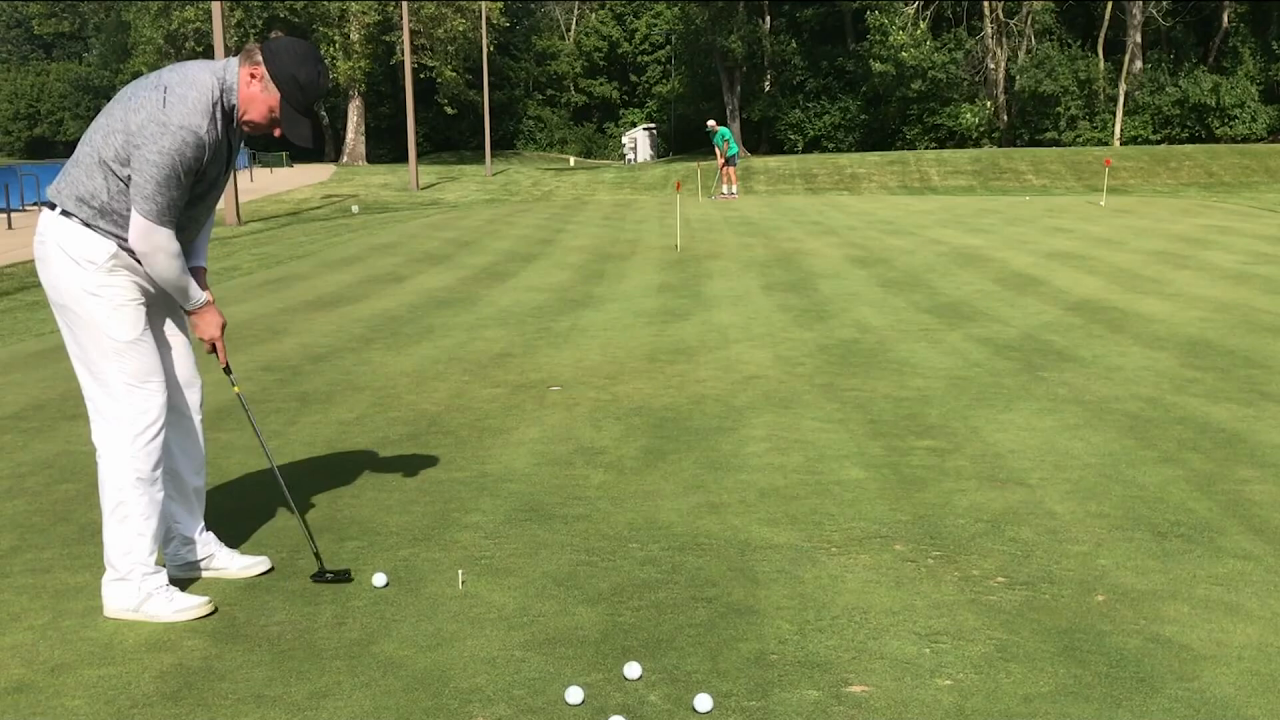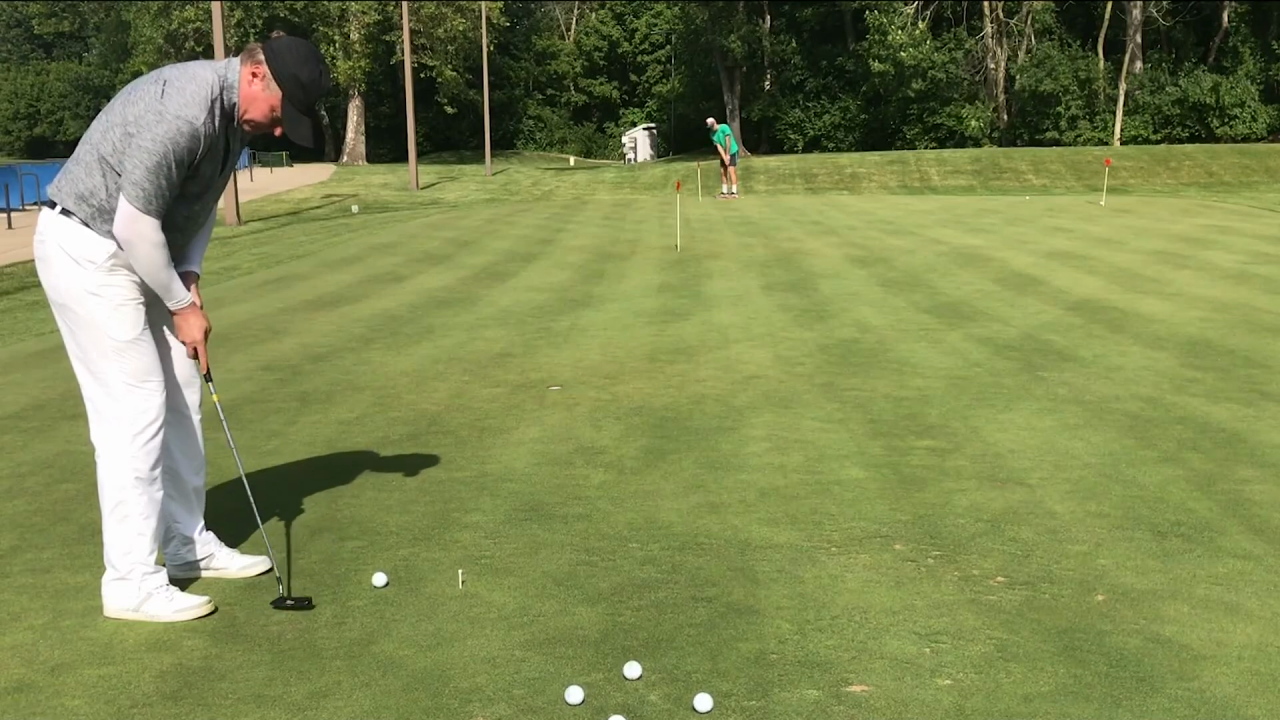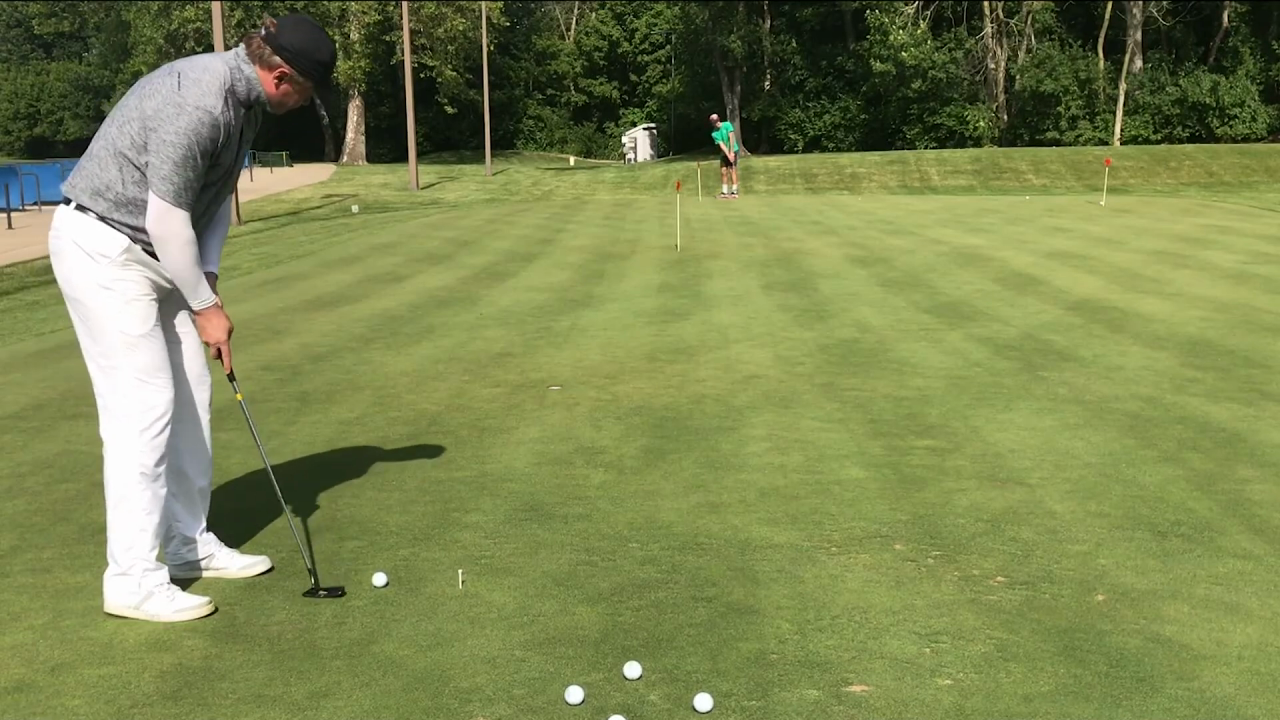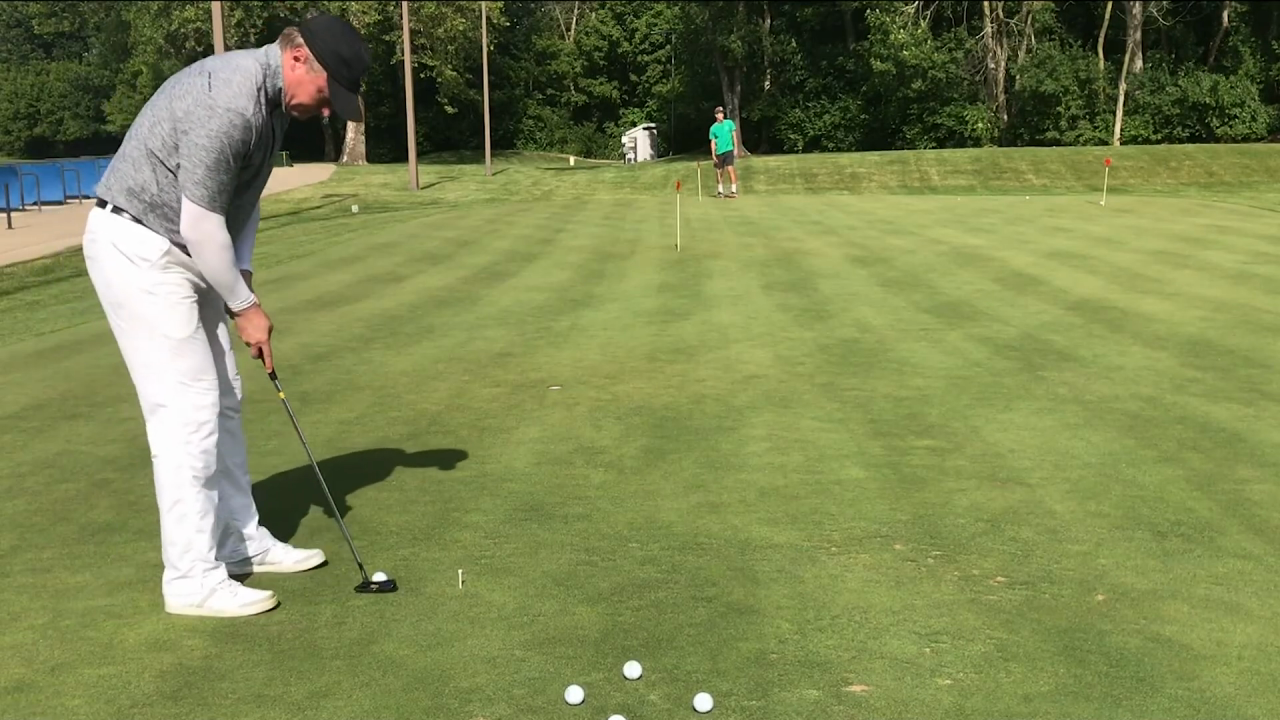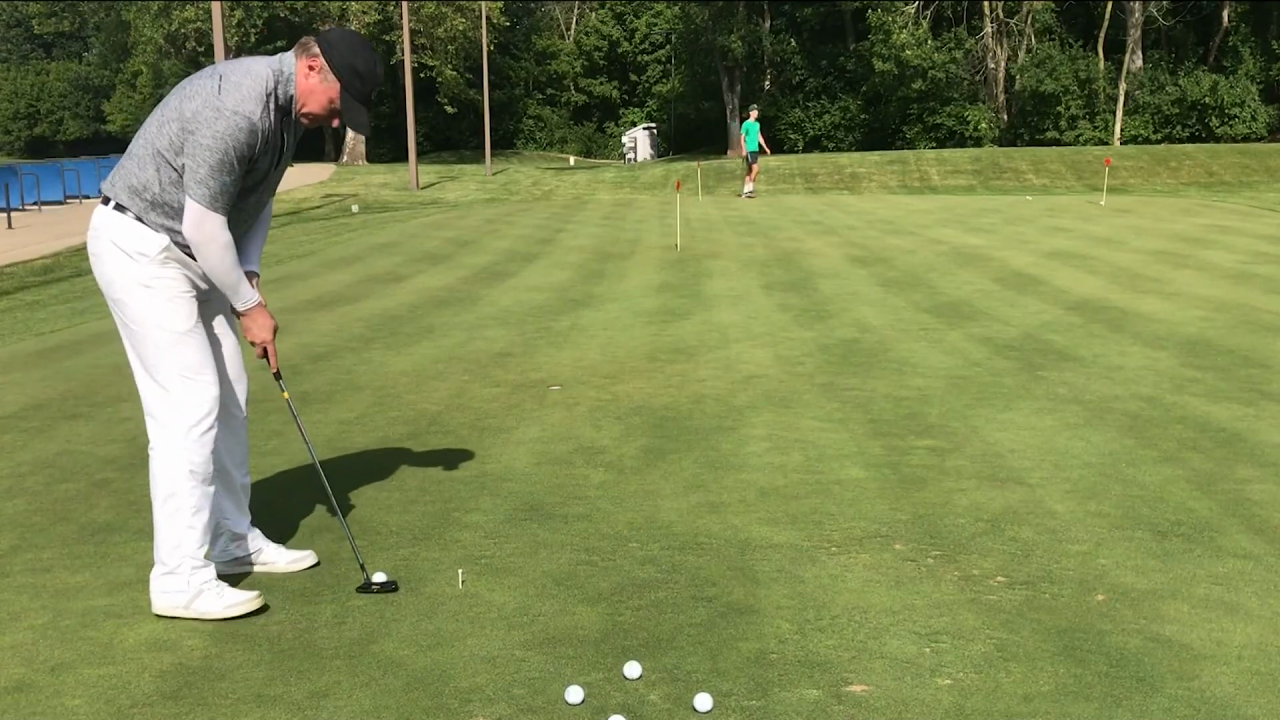
dt=1s
person 1, frame 1
left shoulder: (228, 105)
right shoulder: (182, 116)
right elbow: (150, 233)
left wrist: (197, 270)
right wrist: (197, 305)
left hip: (132, 253)
right hip: (87, 251)
left knee: (179, 397)
right knee: (134, 407)
left ankle: (188, 545)
right ankle: (131, 583)
person 1, frame 2
left shoulder: (232, 108)
right shoulder: (180, 110)
left elbow: (199, 202)
right elbow: (135, 225)
left wrist: (187, 278)
right wrist: (180, 306)
left hip: (136, 254)
right hip: (85, 250)
left knee: (179, 397)
right knee: (133, 408)
left ankle: (187, 545)
right ankle: (130, 582)
person 1, frame 3
left shoulder: (243, 98)
right shoulder: (197, 103)
left elbow: (215, 197)
right elbow: (167, 220)
left wrist: (209, 280)
right wrist: (205, 306)
left hip: (147, 251)
right hip: (101, 246)
left knee: (188, 395)
right knee: (144, 404)
left ankle: (187, 544)
right ankle: (133, 577)
person 1, frame 4
left shoulder: (269, 97)
right shoulder: (227, 102)
left elbow: (242, 197)
right elbow: (200, 223)
left wrist: (243, 279)
right wrist: (244, 305)
left hip: (176, 250)
right hip: (136, 248)
left knee: (220, 397)
right knee: (186, 406)
left ankle: (239, 542)
right ankle: (192, 578)
person 1, frame 5
left shoulder: (283, 106)
right shoulder: (236, 105)
left elbow: (254, 200)
right elbow: (202, 224)
left wrist: (248, 278)
right wrist: (249, 305)
left hip: (184, 249)
right hip: (138, 245)
left knee: (227, 394)
right knee: (188, 401)
left ankle: (233, 541)
right ankle: (179, 578)
